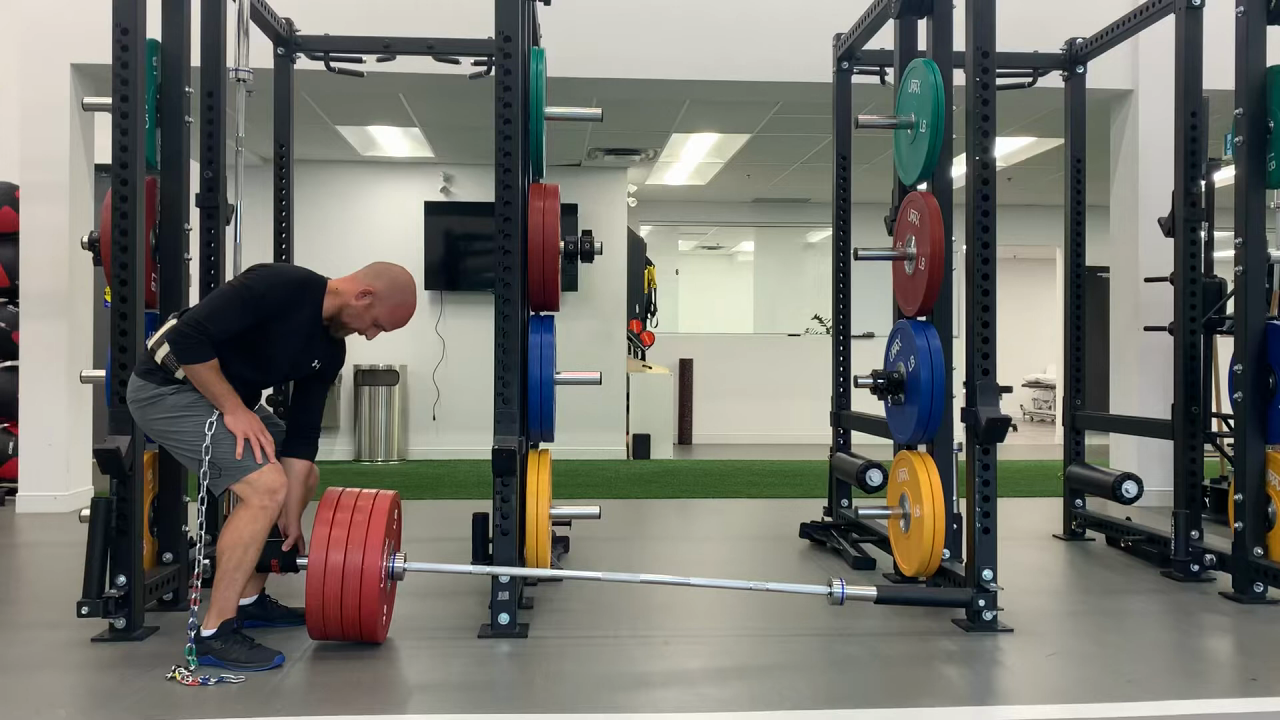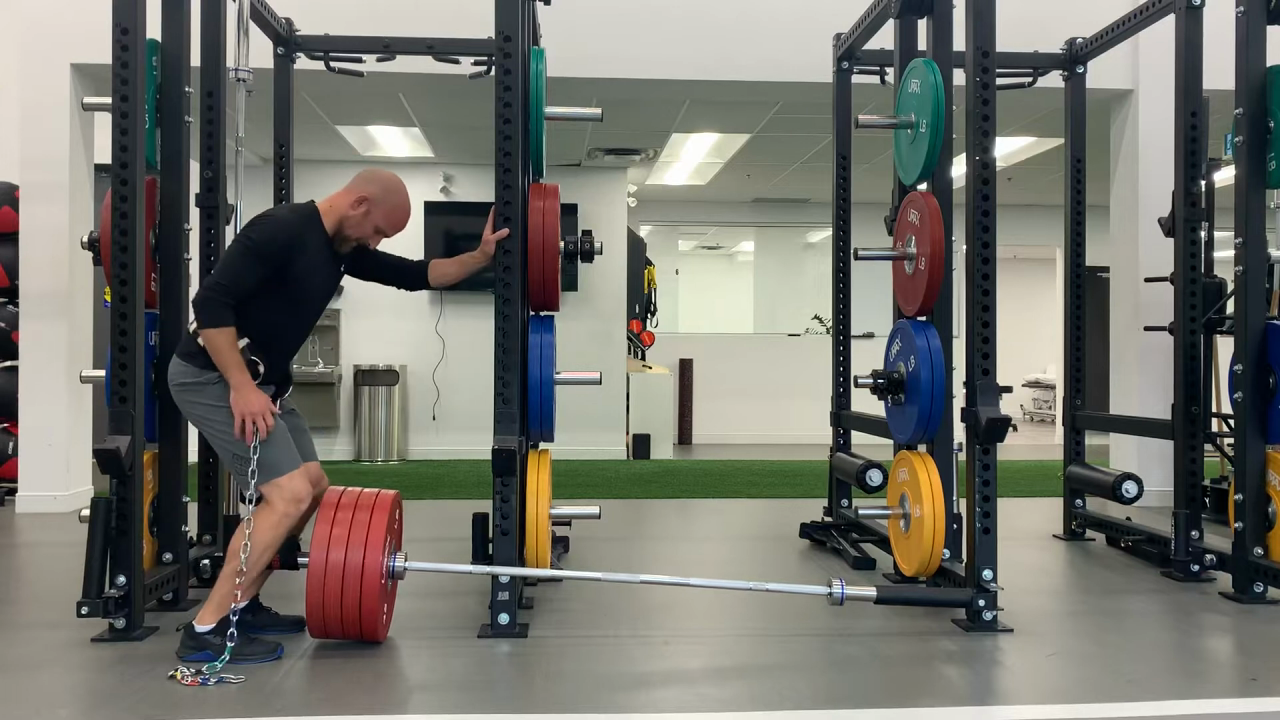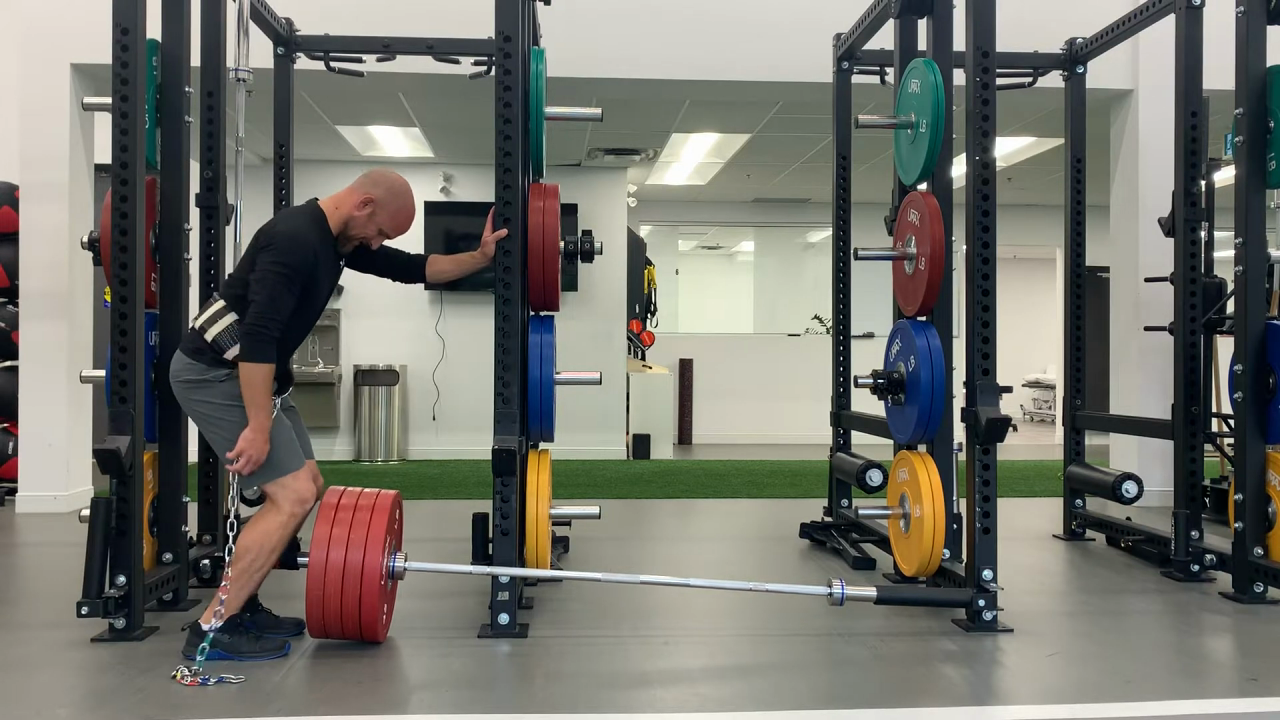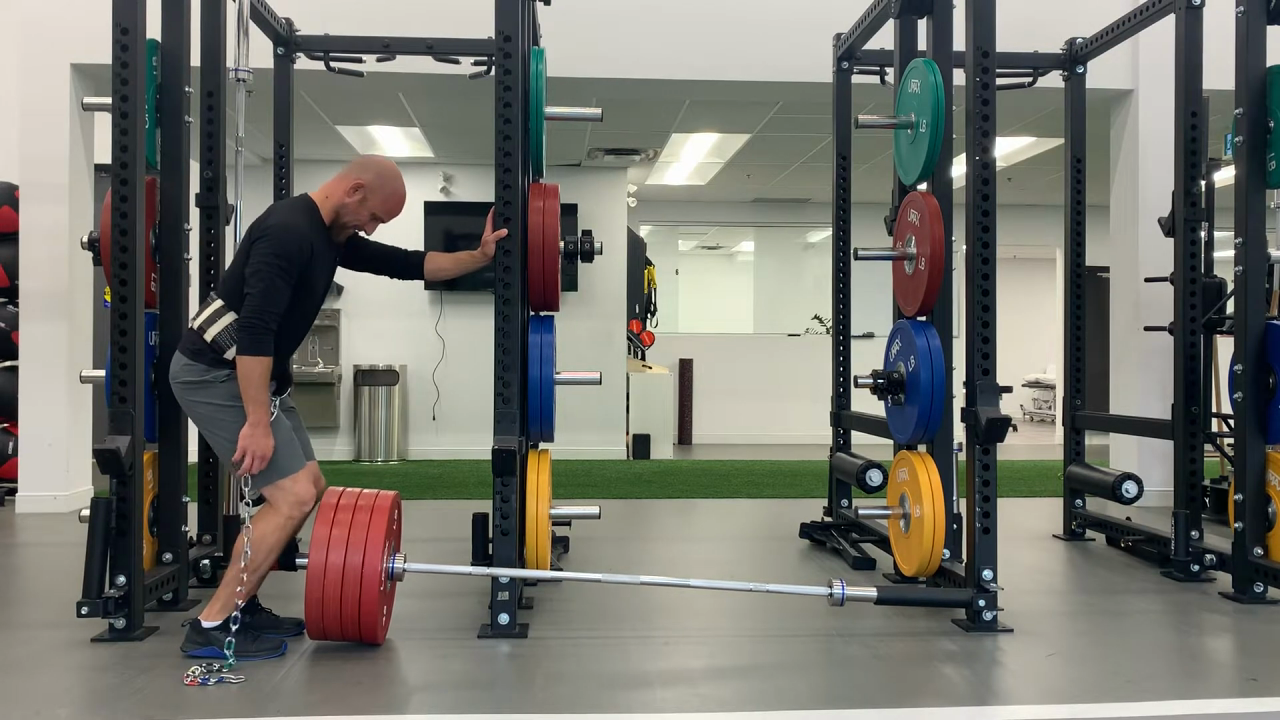
dt=1s
person 1, frame 1
left shoulder: (329, 349)
right shoulder: (279, 286)
left elbow: (302, 430)
right elbow: (188, 336)
left wrist: (290, 518)
right wrist: (235, 409)
right hip: (167, 387)
left knee: (302, 477)
right knee: (267, 487)
left ankle: (249, 601)
right ankle: (214, 633)
person 1, frame 2
left shoulder: (340, 246)
right shoulder: (282, 230)
left elbow: (413, 276)
right elbow: (211, 302)
left wrist: (481, 257)
right wrist: (242, 388)
left hip: (260, 377)
right hip: (213, 375)
left knee: (312, 488)
right knee: (287, 496)
left ankle: (243, 605)
right ankle: (206, 631)
person 1, frame 3
left shoulder: (338, 241)
right shoulder: (295, 237)
left elbow: (411, 269)
right elbow: (257, 334)
left wrist: (480, 257)
right wrist: (259, 428)
left hip: (250, 373)
right hip: (215, 371)
left knee: (307, 489)
right knee: (294, 495)
left ankle: (241, 605)
right ankle: (213, 627)
person 1, frame 4
left shoulder: (331, 235)
right shoulder: (289, 230)
left elbow: (403, 264)
right elbow: (255, 329)
left wrist: (478, 257)
right wrist: (258, 424)
left hip: (250, 372)
right hip: (214, 372)
left knee: (309, 489)
right knee: (293, 497)
left ankle: (240, 608)
right ankle: (211, 626)
